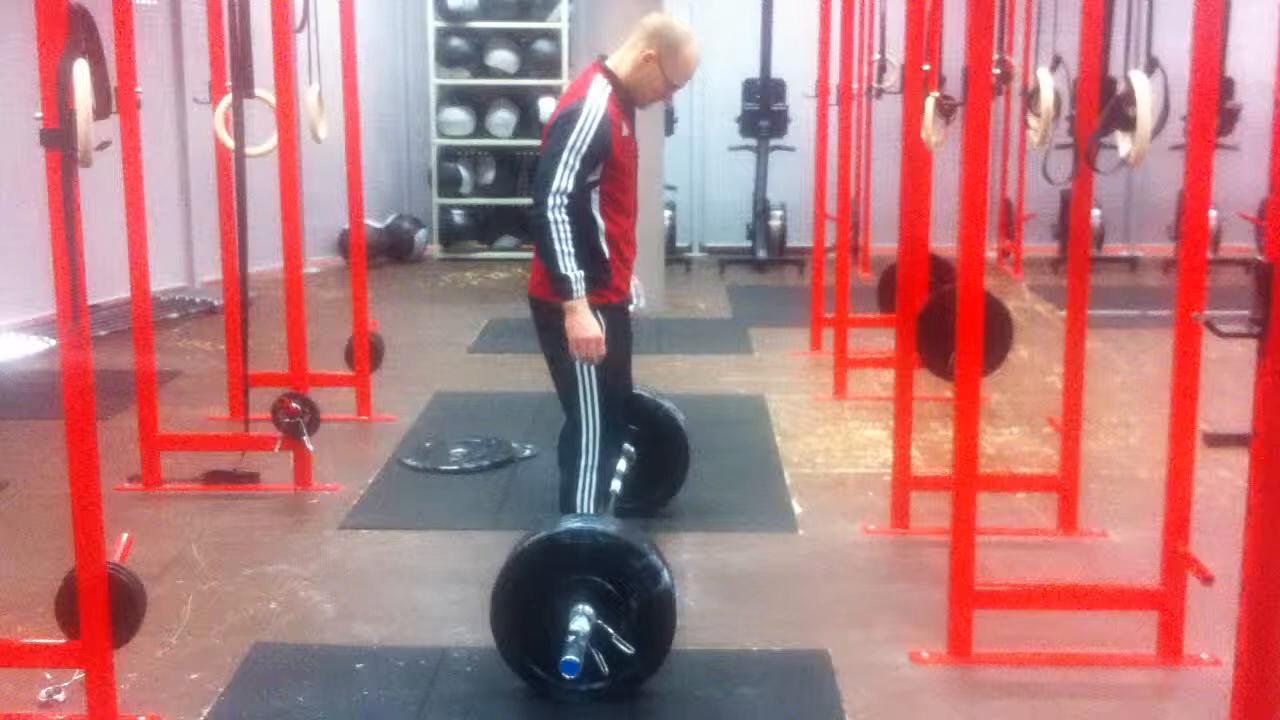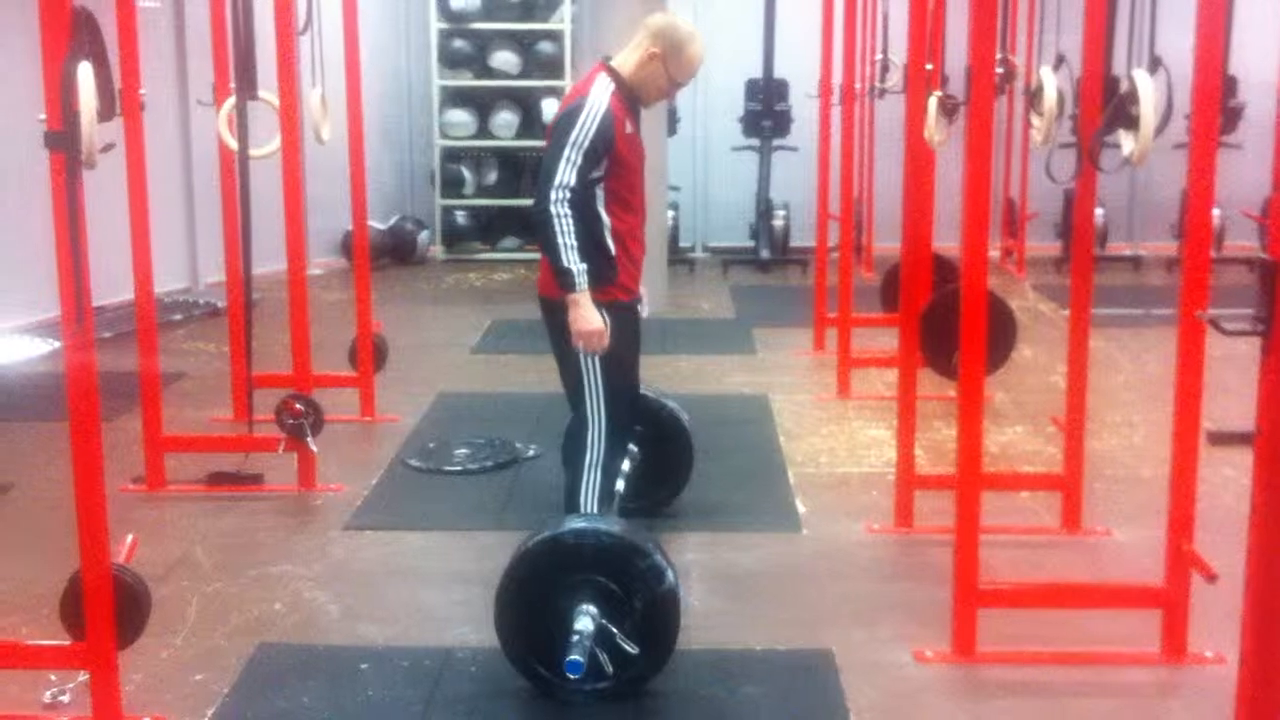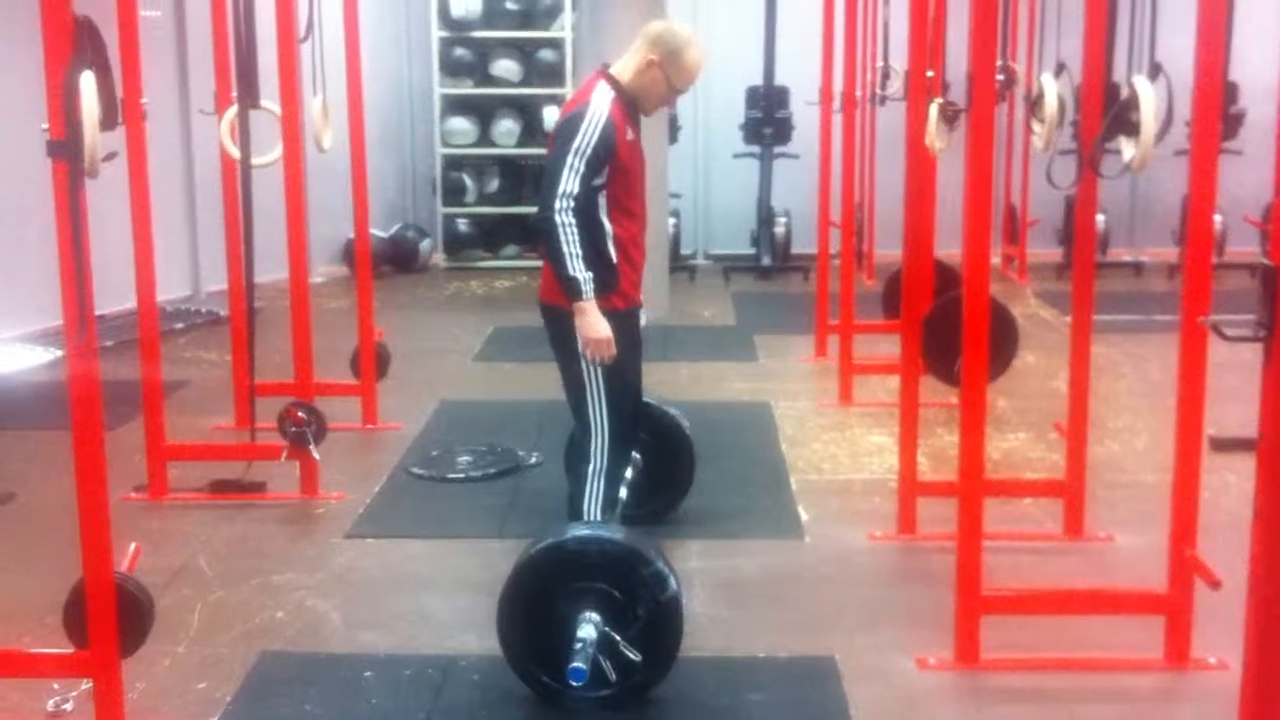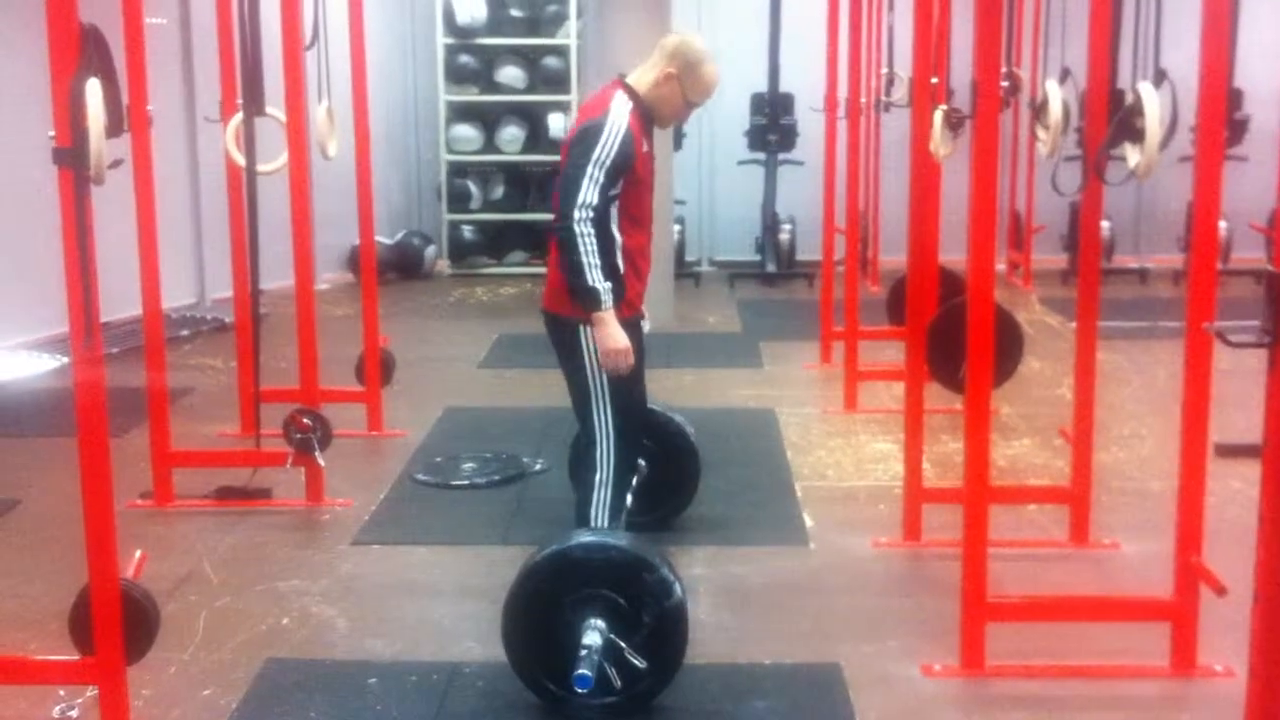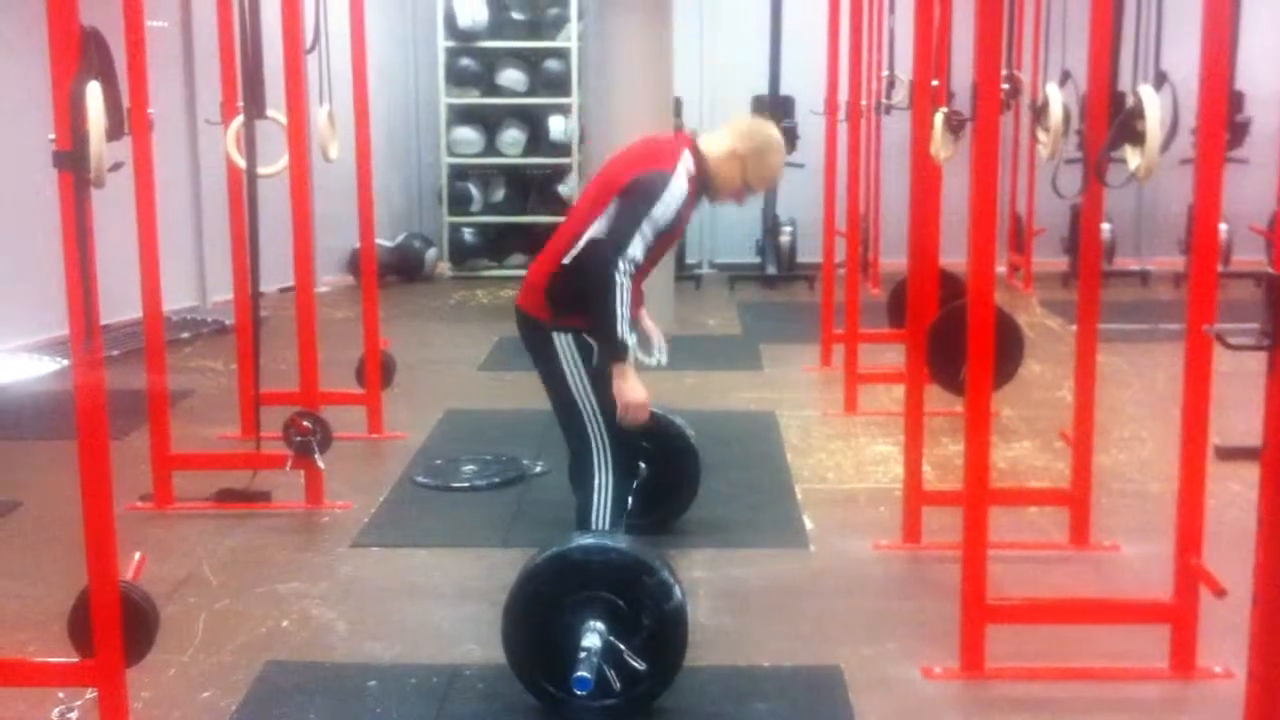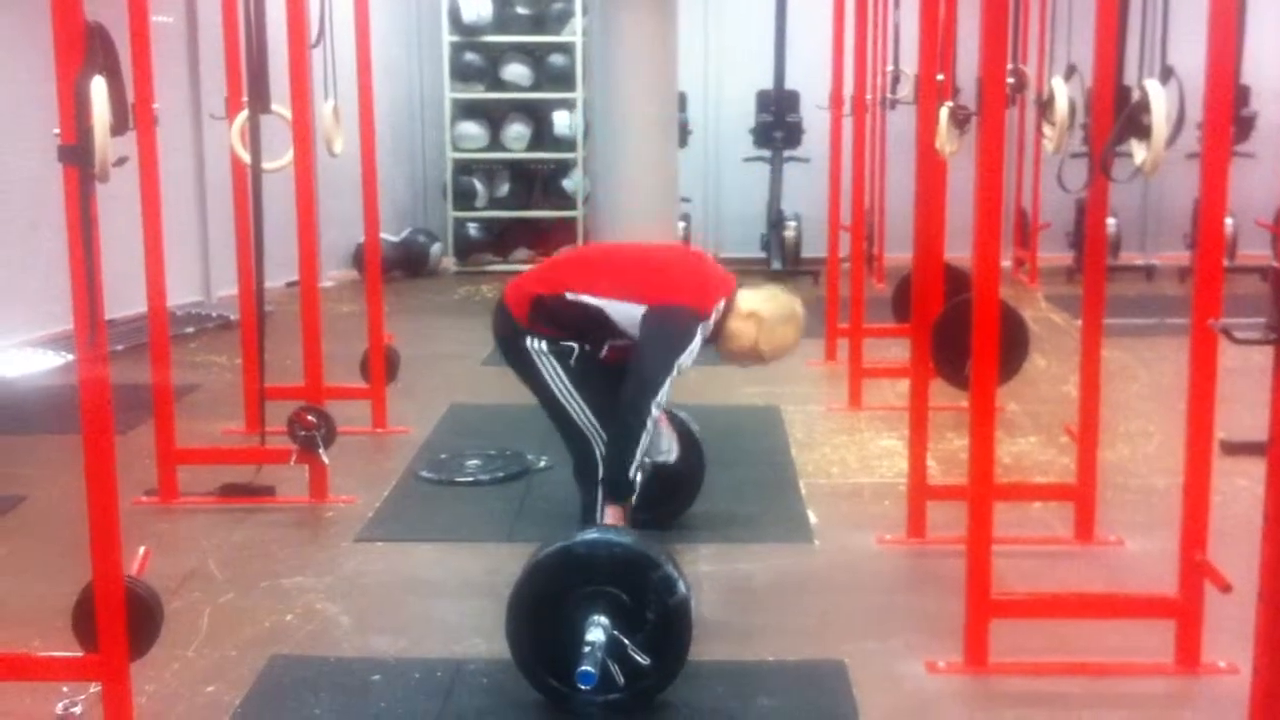
dt=0.4s
person 1, frame 1
left shoulder: (614, 101)
right shoulder: (590, 109)
right elbow: (550, 208)
left wrist: (621, 271)
right wrist: (575, 306)
left hip: (603, 294)
right hip: (578, 304)
left knee: (612, 414)
right knee: (592, 426)
left ankle: (595, 522)
person 1, frame 2
left shoulder: (620, 102)
right shoulder: (593, 107)
right elbow: (552, 204)
right wrist: (579, 299)
left hip: (614, 293)
right hip: (587, 303)
left knee: (619, 414)
right knee: (598, 424)
left ankle: (600, 521)
person 1, frame 3
left shoulder: (619, 110)
right shoulder: (593, 115)
right elbow: (556, 213)
right wrist: (585, 307)
left hip: (615, 300)
right hip: (589, 309)
left knee: (623, 422)
right knee: (602, 433)
left ankle: (604, 528)
person 1, frame 4
left shoulder: (628, 117)
right shoulder: (612, 124)
right elbow: (576, 223)
right wrist: (603, 318)
left hip: (612, 307)
right hip: (588, 313)
left knee: (626, 427)
right knee: (607, 438)
left ankle: (610, 534)
person 1, frame 5
left shoulder: (679, 161)
right shoulder: (671, 179)
right elbow: (615, 266)
left wrist: (636, 309)
right wrist: (623, 370)
left hip: (573, 308)
right hip: (556, 317)
left knee: (626, 424)
right knee: (604, 445)
left ankle: (610, 536)
person 1, frame 6
left shoulder: (713, 288)
right shoulder: (690, 318)
right elbow: (636, 409)
left wrist: (657, 411)
right wrist: (615, 505)
left hip: (559, 308)
right hip: (530, 321)
left knee: (619, 413)
right knee: (602, 445)
